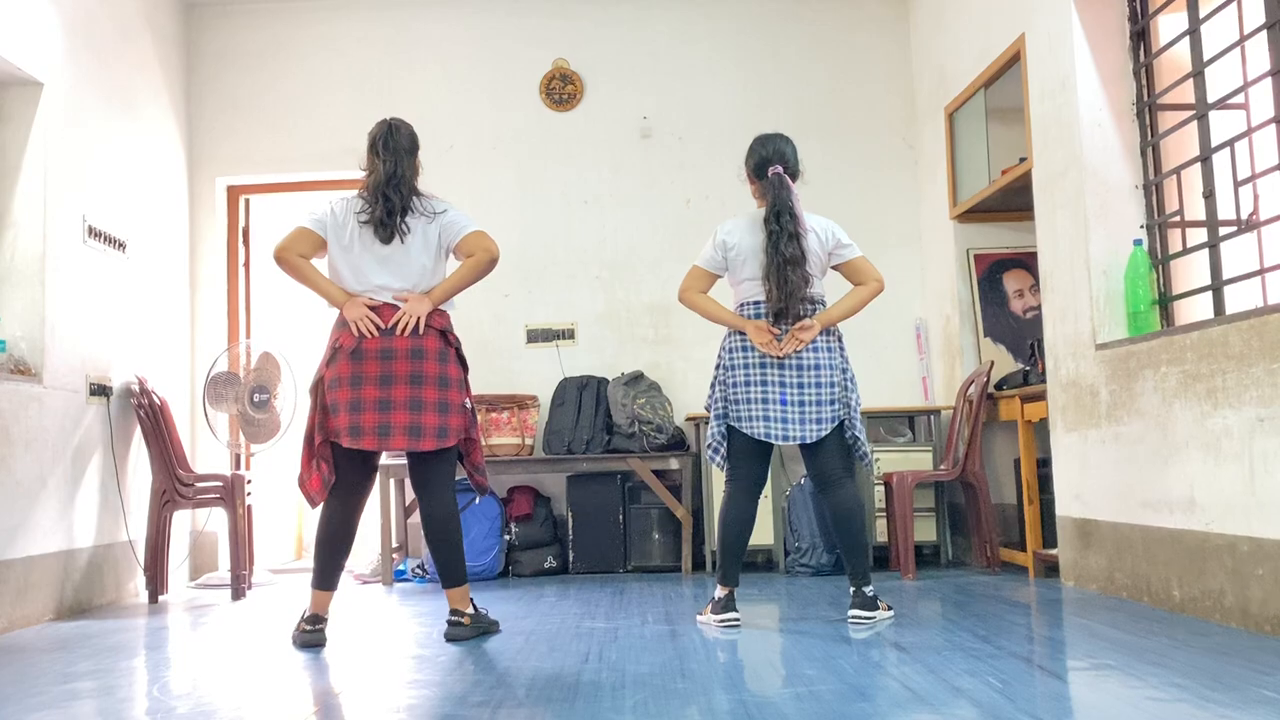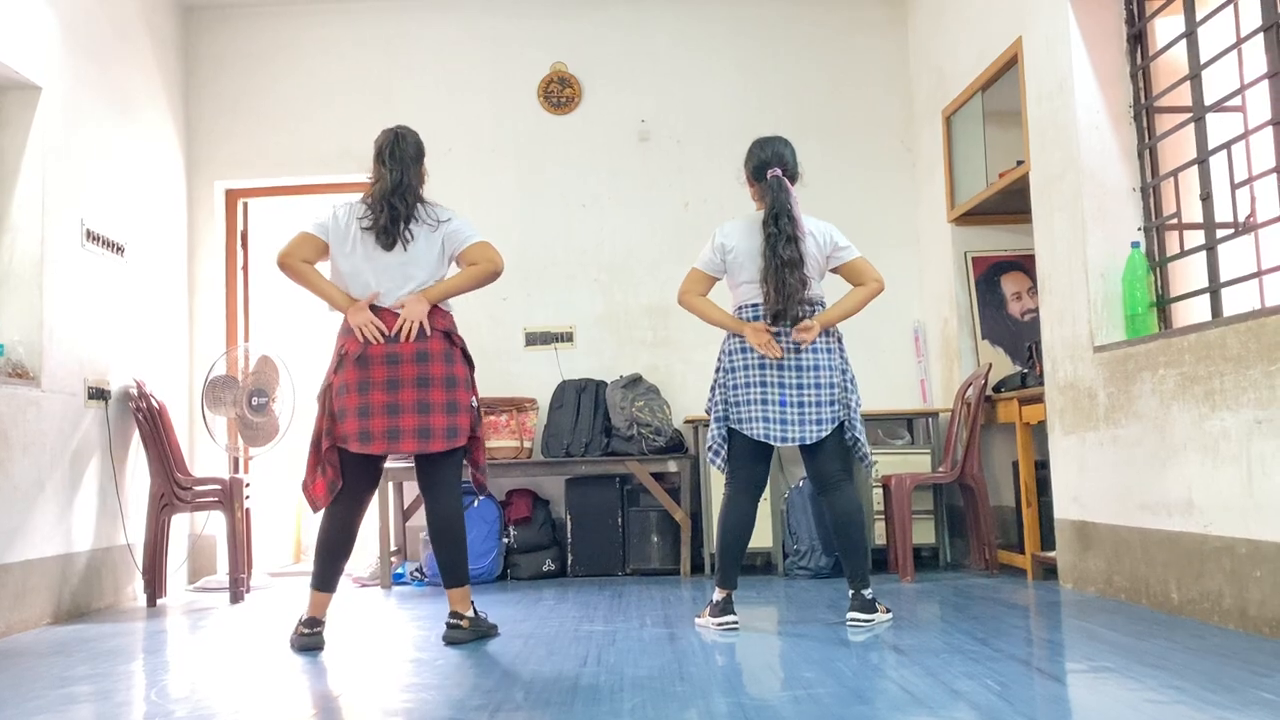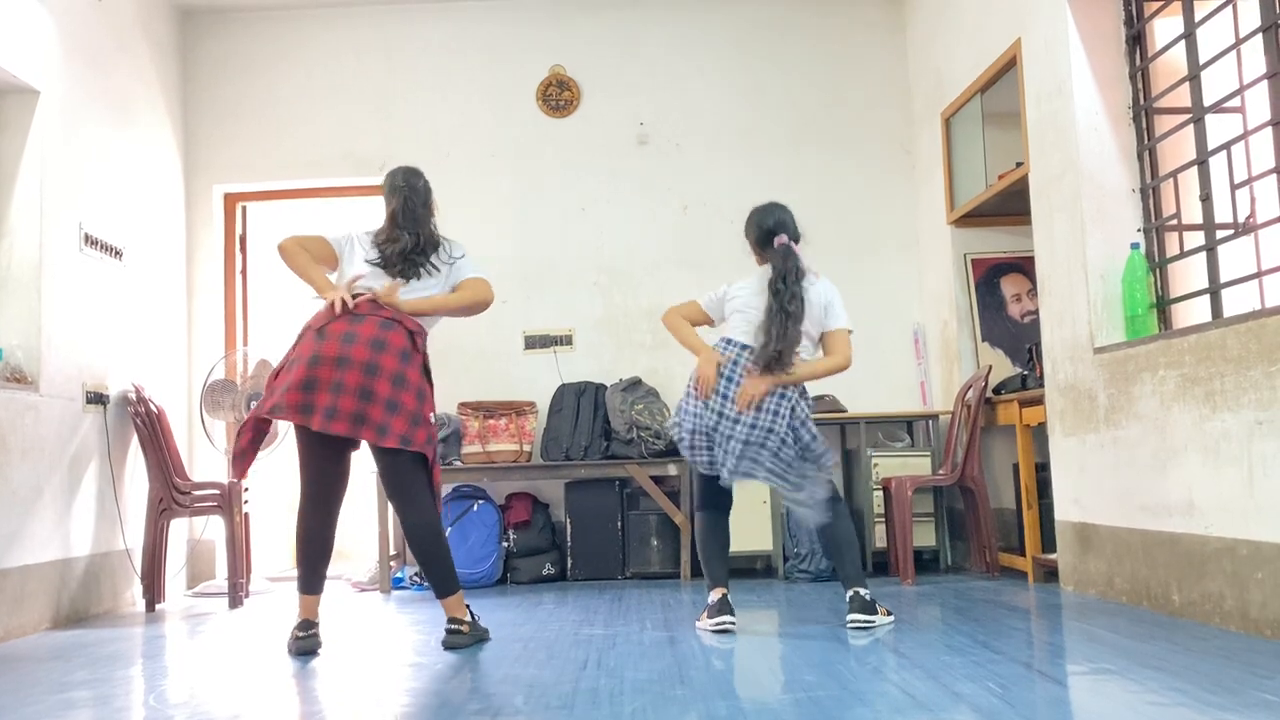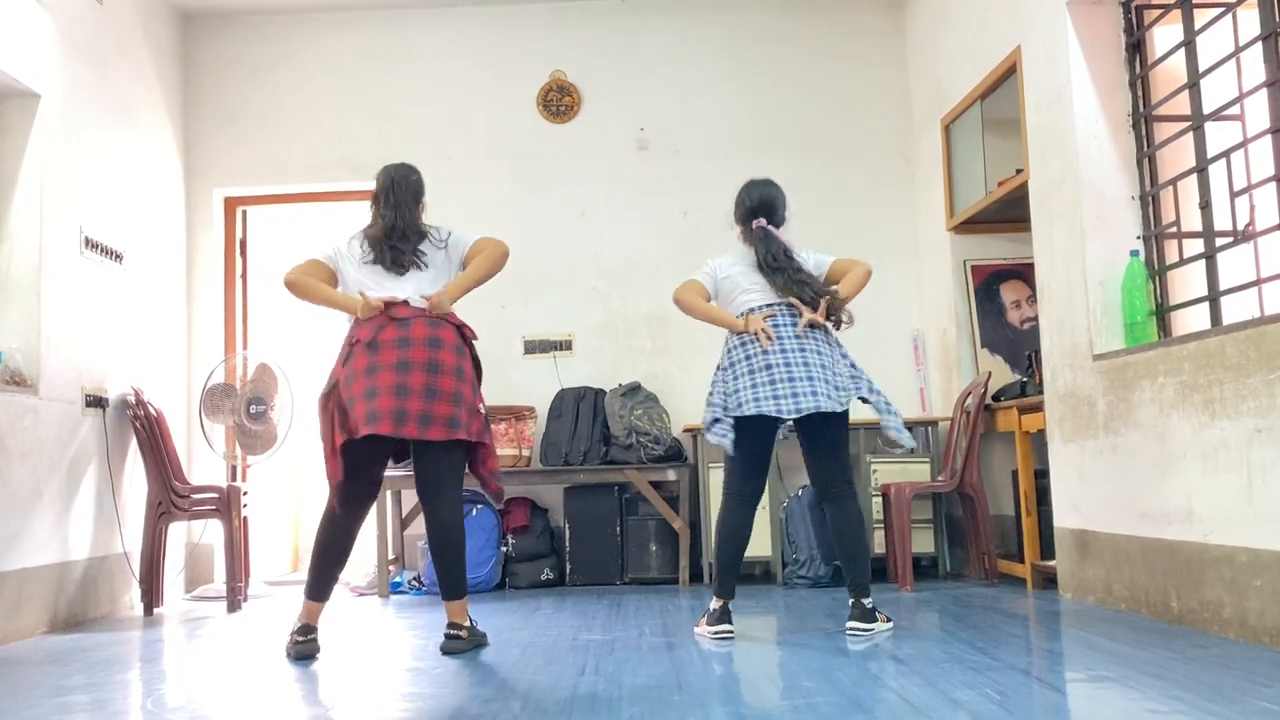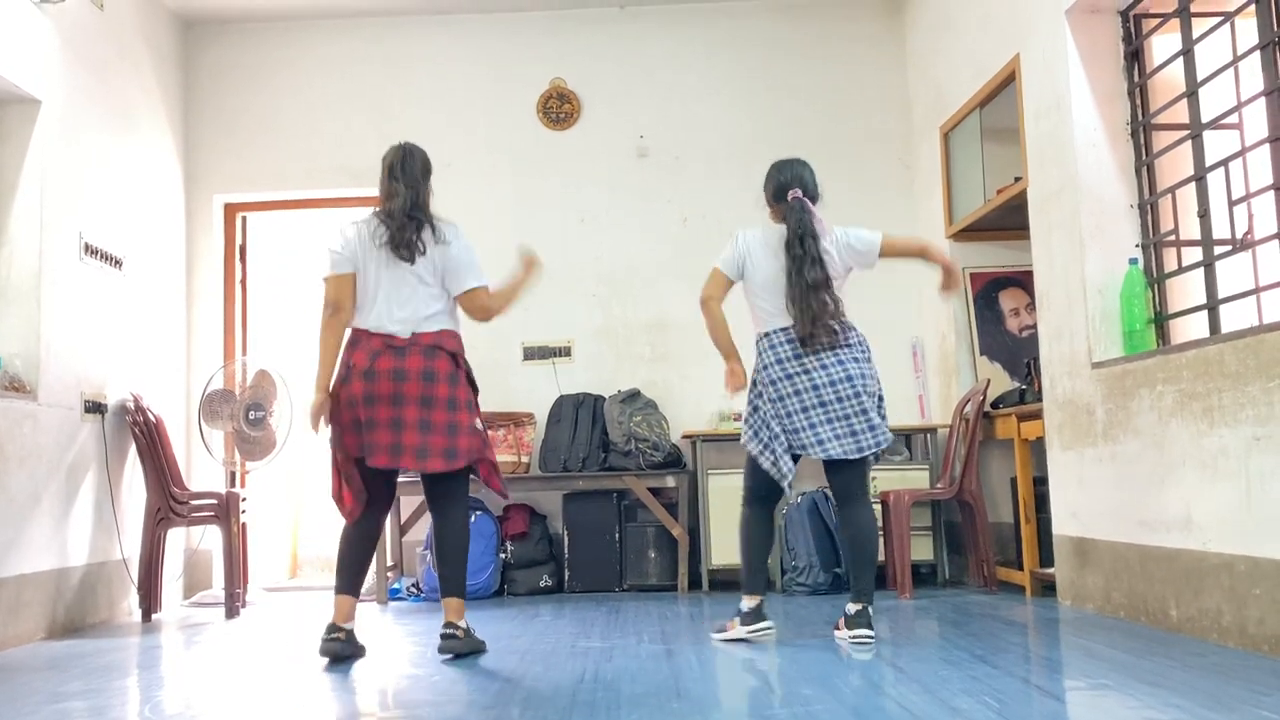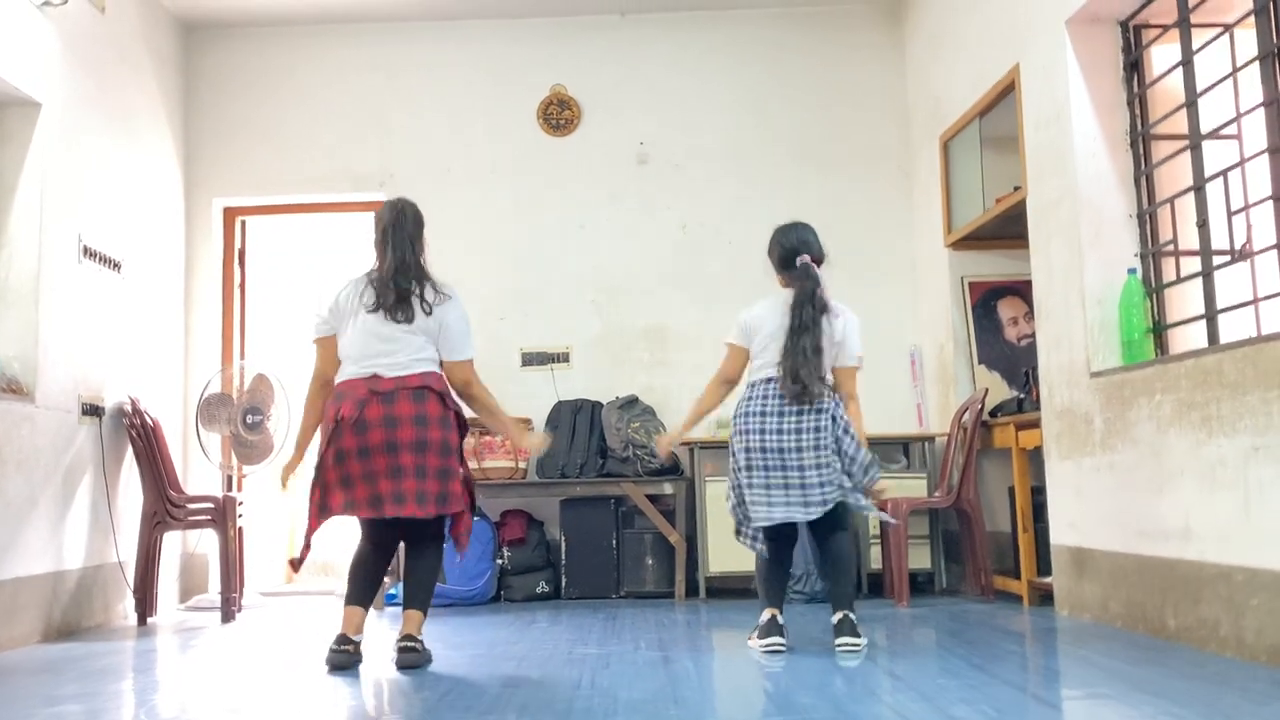
dt=0.5s
person 1, frame 1
left shoulder: (339, 213)
right shoulder: (438, 214)
left elbow: (286, 253)
right elbow: (486, 253)
left wrist: (343, 299)
right wrist: (432, 298)
left hip: (358, 354)
right hip: (423, 353)
left knee: (344, 489)
right knee: (435, 488)
left ankle: (315, 617)
right ankle: (461, 610)
person 1, frame 2
left shoulder: (344, 217)
right shoulder: (443, 221)
left elbow: (289, 258)
right elbow: (491, 264)
left wrist: (346, 303)
right wrist: (427, 296)
left hip: (363, 358)
right hip: (429, 357)
left knee: (348, 492)
right knee: (441, 491)
left ankle: (312, 619)
right ankle: (461, 614)
person 1, frame 3
left shoulder: (357, 244)
right shoulder: (452, 256)
left elbow: (290, 246)
right elbow: (481, 297)
left wrist: (329, 290)
right wrist: (407, 305)
left hip: (328, 346)
right hip: (391, 354)
left knee: (319, 496)
right knee: (412, 496)
left ankle: (306, 623)
right ankle: (459, 618)
person 1, frame 4
left shoulder: (349, 250)
right shoulder: (443, 242)
left elbow: (295, 279)
right elbow: (496, 250)
left wrist: (355, 305)
right wrist: (447, 295)
left hip: (370, 355)
right hip: (436, 351)
left knee: (350, 498)
right knee: (441, 496)
left ankle: (305, 627)
right ankle: (458, 623)
person 1, frame 5
left shoulder: (352, 236)
right shoulder: (447, 236)
left elbow: (337, 311)
right elbow: (482, 308)
left wrist: (323, 386)
right wrist: (523, 278)
left hip: (368, 369)
right hip: (433, 370)
left knee: (368, 504)
right knee: (448, 501)
left ankle: (341, 626)
right ankle: (454, 624)
person 1, frame 6
left shoulder: (346, 295)
right shoulder: (442, 299)
left elbow: (323, 377)
right elbow: (461, 379)
left wrist: (299, 447)
right wrist: (511, 427)
left hip: (355, 417)
right hip: (421, 417)
left knee: (376, 539)
right knee: (425, 536)
left ankle: (348, 638)
right ankle: (410, 637)
person 2, frame 1
left shoulder: (731, 232)
right shoulder: (822, 230)
left elbow: (690, 292)
right elbow: (872, 282)
left wrist: (746, 326)
right wrist: (818, 324)
left hip: (749, 363)
right hip: (815, 360)
left knee: (743, 483)
right knee: (836, 479)
left ankle: (725, 596)
right ankle: (863, 593)
person 2, frame 2
left shoulder: (729, 234)
right shoulder: (819, 232)
left elbow: (689, 295)
right elbow: (872, 283)
left wrist: (744, 329)
right wrist: (821, 323)
left hip: (750, 364)
right hip: (813, 360)
left knee: (742, 487)
right knee: (836, 483)
left ankle: (722, 600)
right ankle: (862, 597)
person 2, frame 3
left shoulder: (737, 287)
right shoulder: (820, 289)
left elbow: (673, 317)
right elbow: (840, 358)
left wrist: (704, 357)
right wrist: (775, 379)
left hip: (716, 400)
right hip: (773, 408)
left knee: (710, 506)
right knee: (826, 501)
left ankle: (718, 601)
right ankle: (859, 598)
person 2, frame 4
left shoulder: (720, 266)
right shoulder: (800, 259)
left elbow: (684, 297)
right elbow: (860, 269)
left wrist: (737, 324)
right wrist: (827, 307)
left hip: (750, 361)
right hip: (814, 358)
left knee: (741, 494)
right knee: (837, 490)
left ankle: (720, 608)
right ankle: (861, 606)
person 2, frame 5
left shoulder: (748, 242)
right shoulder: (839, 239)
left elbow: (710, 299)
right elbow: (918, 247)
left wrist: (732, 360)
right wrist: (948, 266)
left hip: (781, 374)
right hip: (844, 369)
left knee: (759, 497)
right knee: (852, 497)
left ankle: (752, 607)
right ankle: (859, 611)
person 2, frame 6
left shoulder: (759, 312)
right shoulder: (841, 317)
left elbow: (724, 380)
right elbow: (847, 395)
left wrist: (681, 430)
right wrist: (858, 451)
left hip: (760, 426)
right hip: (817, 428)
left knee: (777, 536)
right knee: (832, 528)
left ankle: (771, 619)
right ankle: (845, 620)
